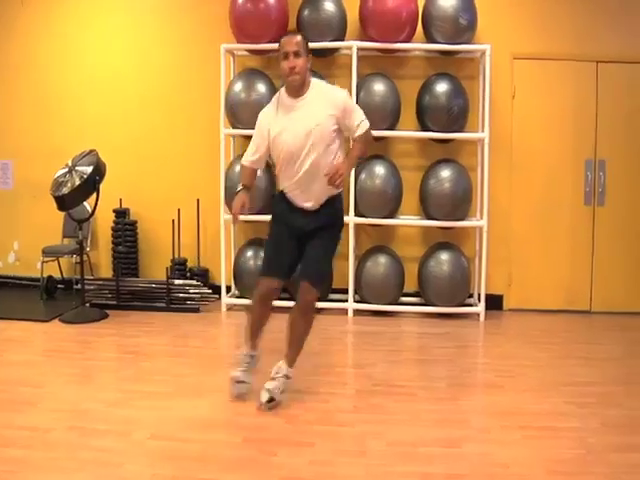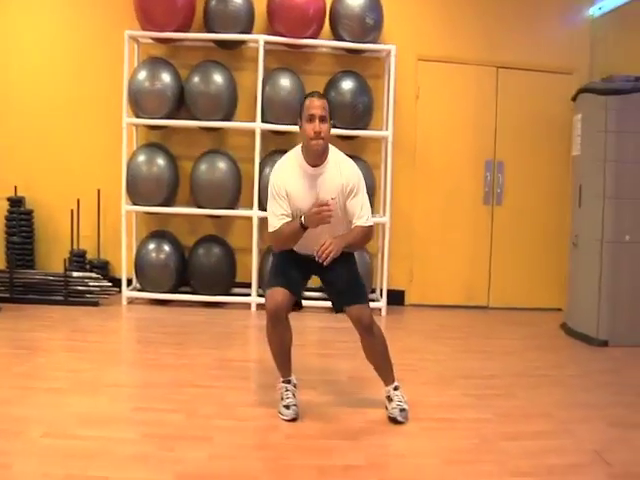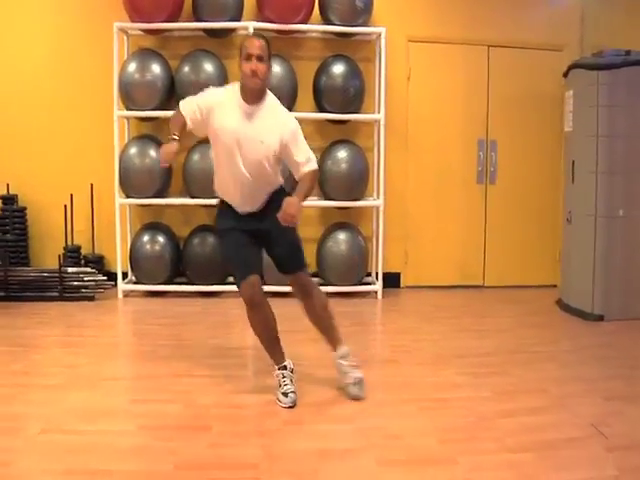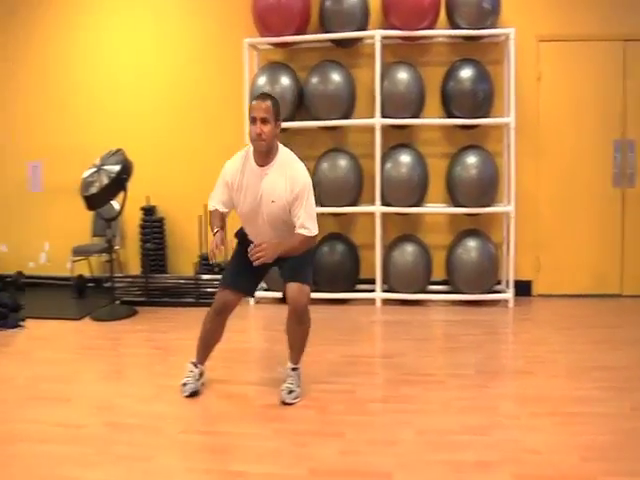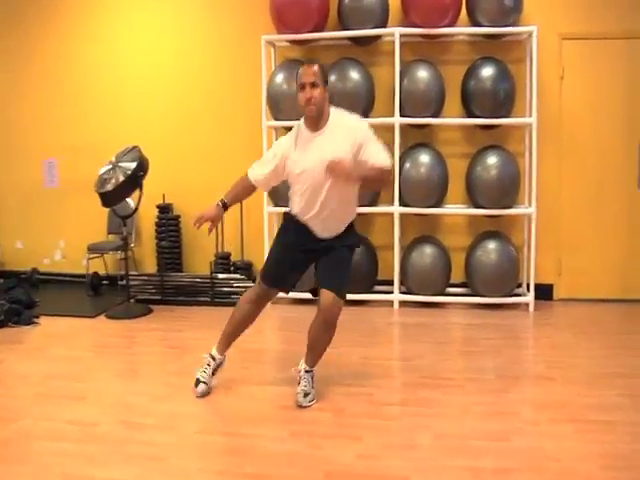
dt=0.5s
person 1, frame 1
left shoulder: (334, 97)
right shoulder: (269, 114)
left elbow: (363, 132)
right elbow: (252, 162)
left wrist: (348, 161)
right wrist: (242, 190)
left hip: (326, 210)
right hip: (287, 208)
left knee: (308, 295)
right knee: (268, 288)
left ankle: (282, 370)
right ankle: (249, 353)
person 1, frame 2
left shoulder: (348, 171)
right shoulder: (282, 171)
left elbow: (365, 231)
right elbow: (277, 241)
left wrist: (339, 240)
right wrist: (306, 222)
left hip: (336, 252)
right hip: (293, 251)
left knee: (364, 319)
right knee: (275, 307)
left ankle: (392, 388)
right ankle: (287, 384)
person 1, frame 3
left shoulder: (283, 120)
right shoulder: (215, 101)
left elbow: (309, 170)
right elbow: (181, 114)
left wrist: (297, 199)
right wrist: (174, 142)
left hip: (273, 207)
right hip: (232, 211)
left knee: (301, 284)
right knee: (251, 291)
left ankle: (341, 354)
right ankle: (283, 369)
person 1, frame 4
left shoulder: (296, 173)
right shoulder: (234, 167)
left elbow: (308, 236)
right elbow: (216, 206)
left wrist: (276, 248)
right wrist: (217, 230)
left hip: (291, 246)
right hip: (252, 241)
left knee: (298, 302)
right knee: (221, 303)
left ankle: (293, 371)
right ankle: (197, 367)
person 1, frame 5
left shoulder: (354, 127)
right shoulder: (288, 141)
left elbow: (386, 174)
right elbow: (254, 179)
left wrist: (355, 174)
right wrist: (219, 206)
left hip: (340, 235)
right hip: (297, 229)
left knee: (330, 305)
right knee: (260, 294)
left ankle: (307, 372)
right ankle: (215, 358)
